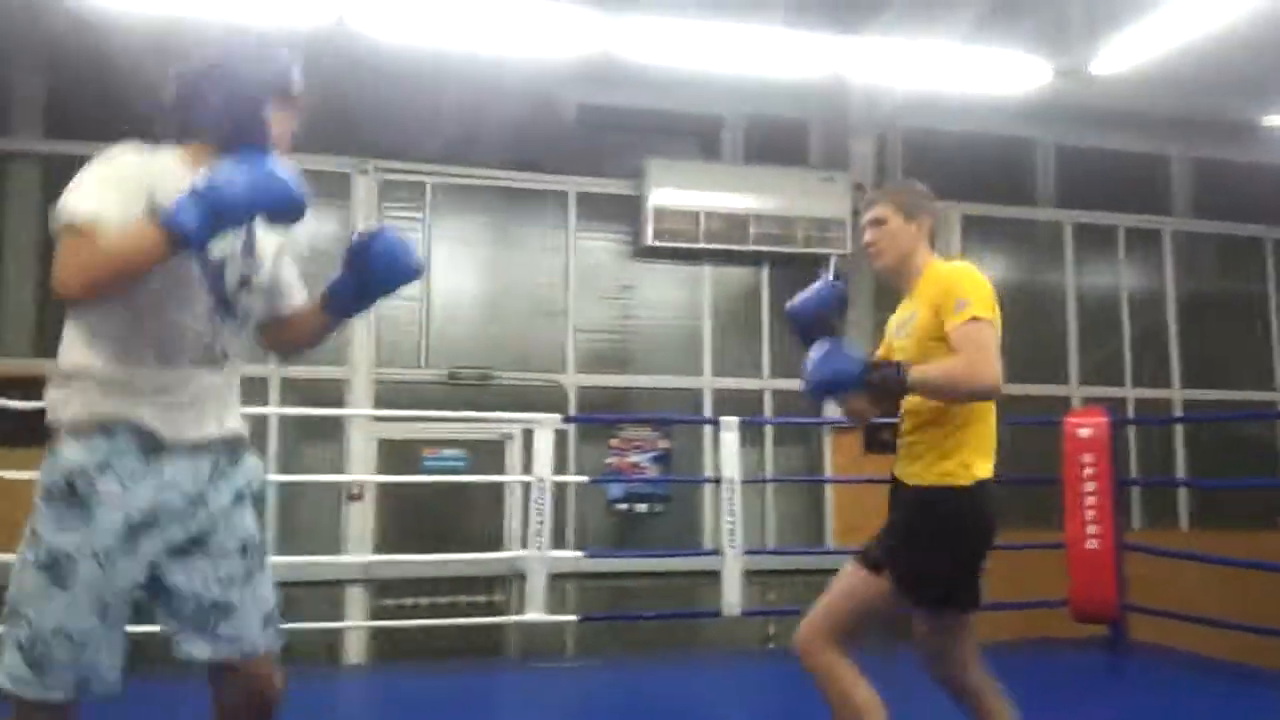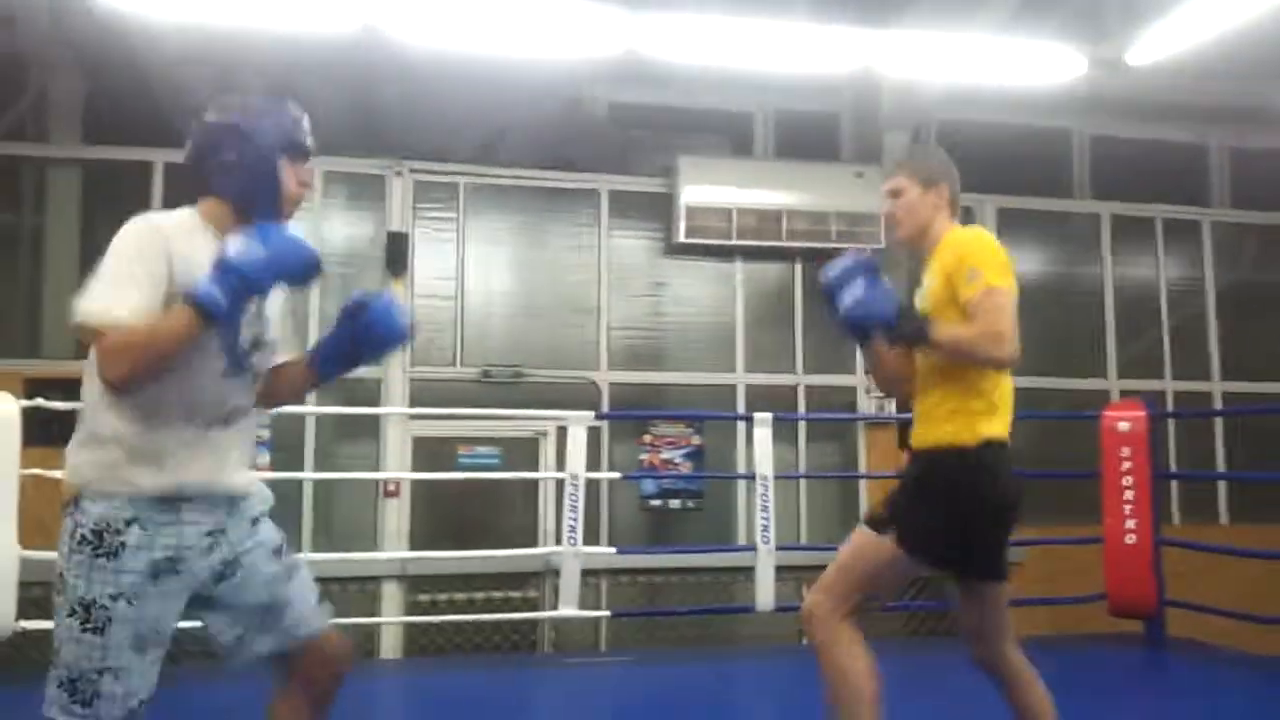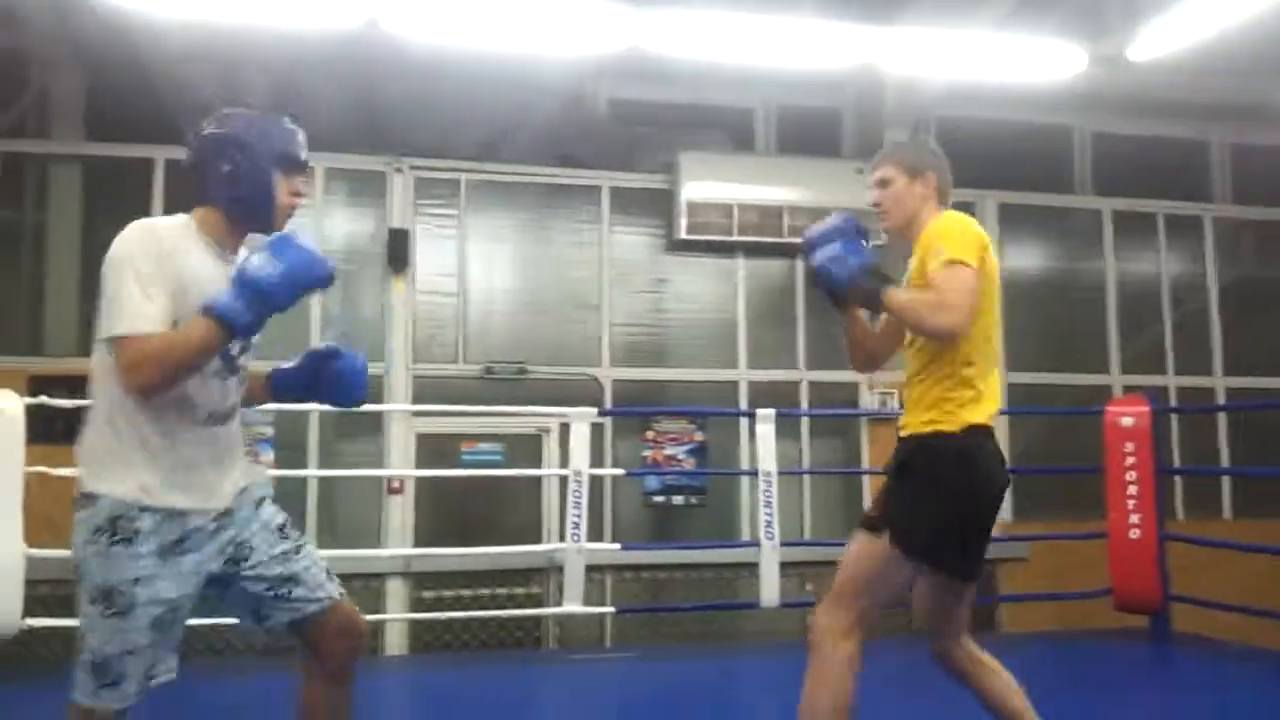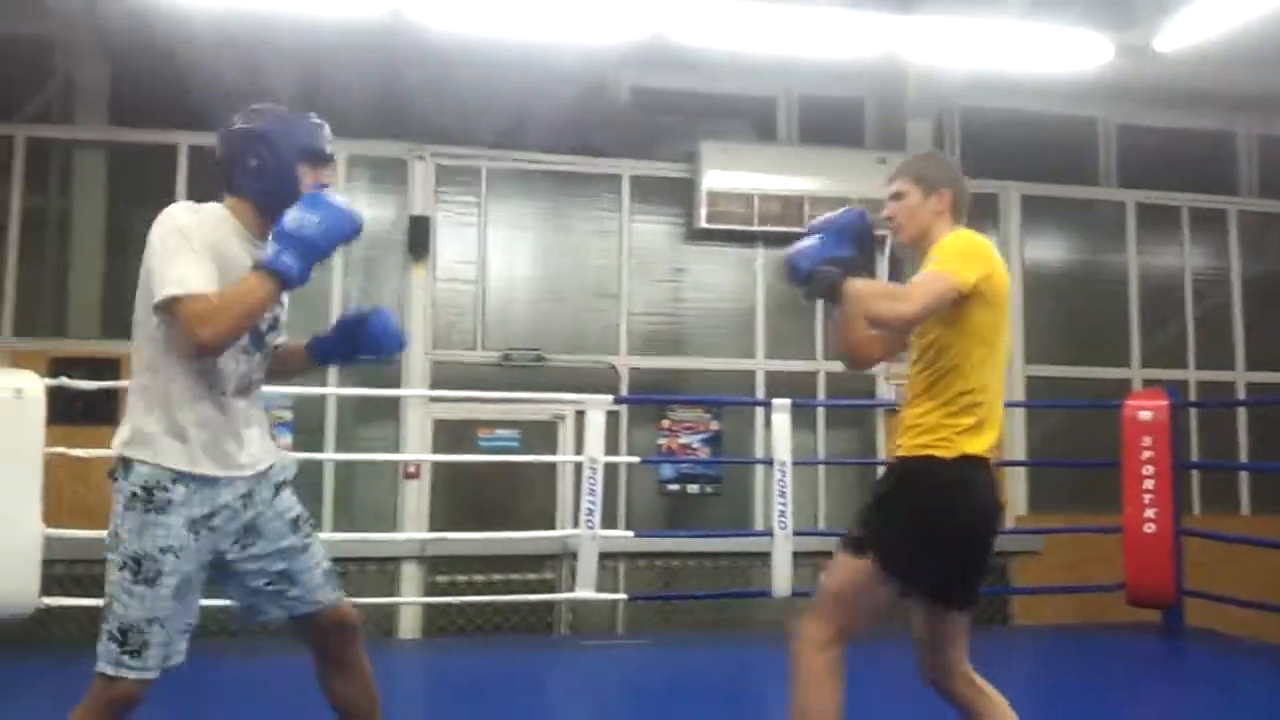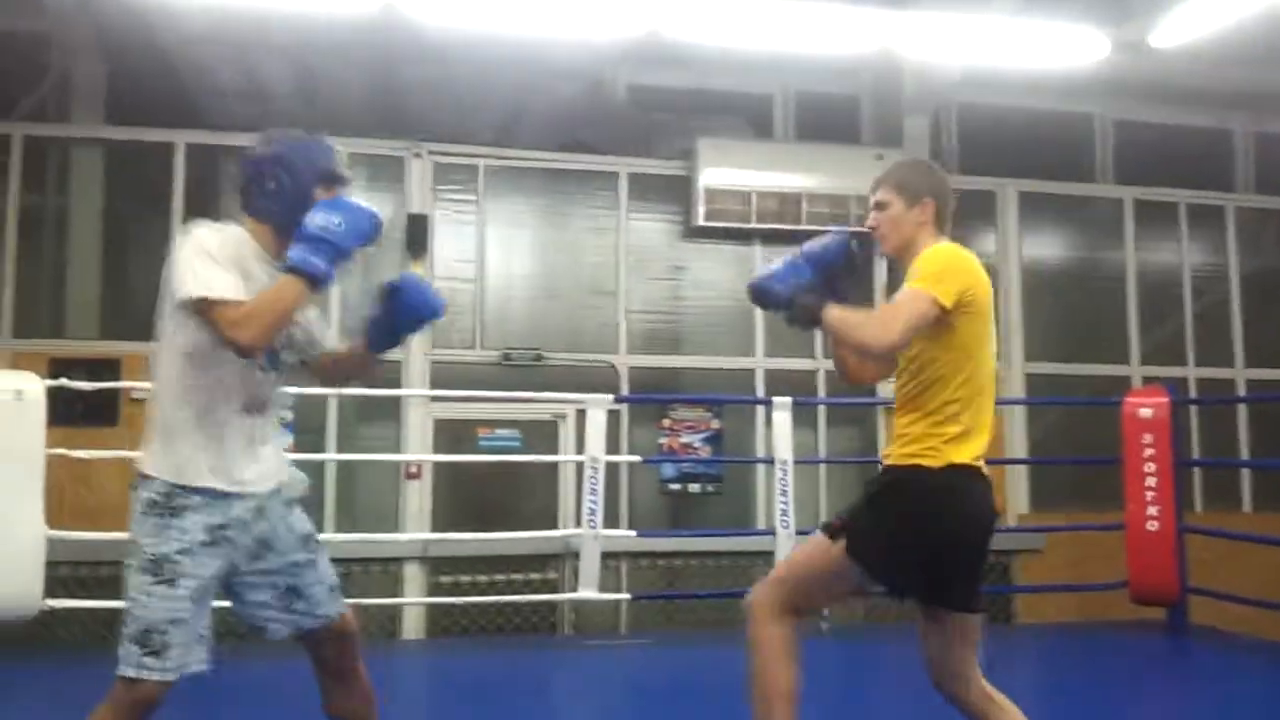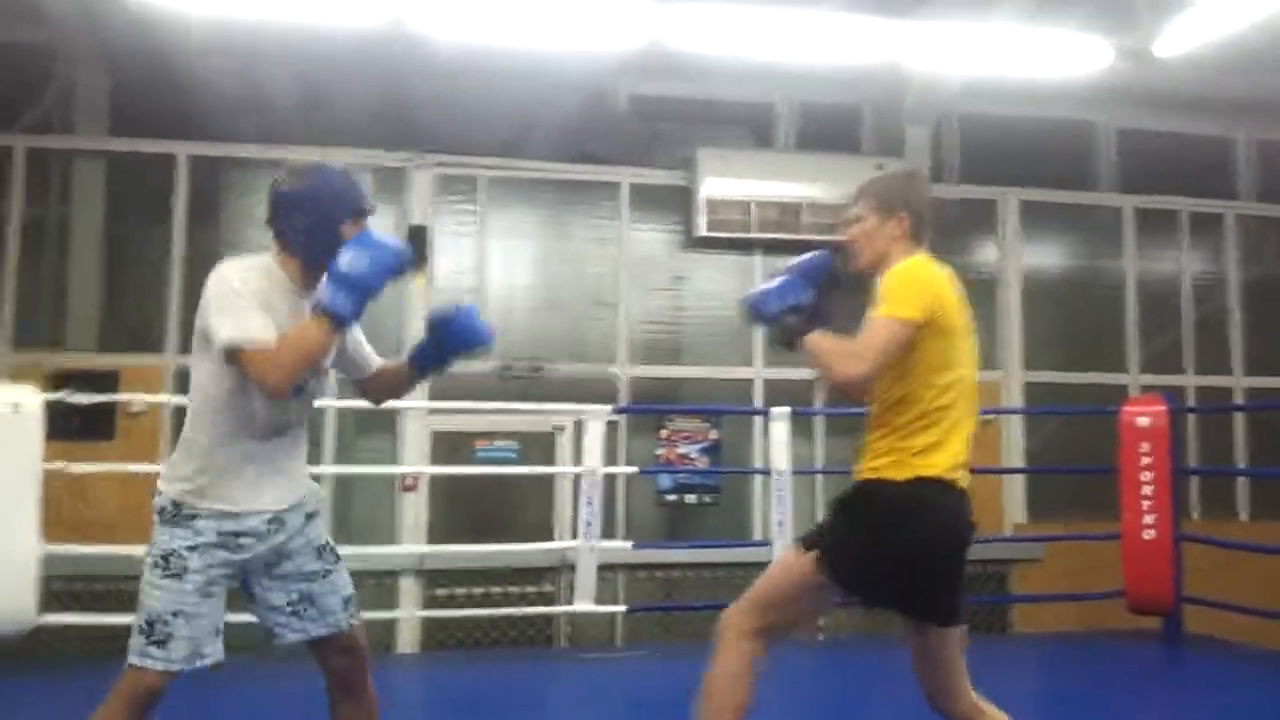
dt=0.1s
person 1, frame 1
left shoulder: (251, 218)
right shoulder: (132, 172)
left elbow: (285, 334)
right elbow: (73, 279)
left wrist: (349, 291)
right wrist: (196, 214)
left hip: (215, 463)
right hip: (110, 460)
person 1, frame 2
left shoulder: (257, 259)
right shoulder: (153, 237)
right elbow: (117, 365)
left wrist: (341, 349)
right wrist: (223, 289)
left hip: (228, 505)
right hip: (128, 514)
left knee: (320, 658)
person 1, frame 3
left shoulder: (248, 266)
right shoulder: (148, 243)
right elbow: (143, 373)
left wrist: (295, 379)
right wrist: (241, 303)
left hip: (231, 502)
right hip: (139, 513)
left knee: (341, 631)
person 1, frame 4
left shoulder: (265, 253)
right shoulder: (185, 226)
right elbow: (207, 333)
left wrist: (335, 344)
right wrist: (289, 256)
left hip: (253, 477)
right hip: (168, 482)
left knee: (336, 625)
person 1, frame 5
left shoulder: (287, 270)
right shoulder: (206, 244)
left elbow: (325, 367)
right elbow: (247, 332)
left wrist: (386, 329)
right wrist: (315, 257)
left hip: (263, 494)
right hip: (187, 494)
left knee: (336, 638)
person 1, frame 6
left shoulder: (338, 289)
right shoulder: (237, 282)
left elbow: (374, 386)
right elbow: (275, 376)
left wrist: (434, 351)
right wrist: (345, 297)
left hip: (285, 511)
right hip: (200, 512)
left knee: (347, 653)
person 2, frame 1
left shoulder: (957, 282)
right shoulder: (904, 316)
left elbow: (985, 377)
right elbow: (863, 409)
left wrist: (894, 377)
right wrist: (824, 350)
left hip: (945, 499)
right hip: (927, 496)
left knee: (816, 641)
right knee: (955, 668)
person 2, frame 2
left shoulder: (973, 248)
right shoulder: (938, 274)
left elbow: (1002, 347)
right elbow: (897, 382)
left wrist: (915, 325)
right wrist: (864, 321)
left hip: (957, 464)
right hip: (971, 467)
left knee: (825, 608)
right knee: (992, 645)
person 2, frame 3
left shoulder: (953, 230)
right shoulder: (928, 256)
left elbow: (946, 318)
right elbow: (867, 356)
left wrist: (877, 288)
right wrist: (847, 295)
left hip: (946, 454)
right hip: (959, 457)
left knee: (835, 622)
right knee: (949, 643)
person 2, frame 4
left shoulder: (966, 248)
right shoulder: (951, 263)
left elbow: (900, 310)
right elbow: (864, 350)
left wrist: (835, 280)
right wrist: (841, 280)
left hip: (935, 479)
right hip: (964, 487)
left knee: (817, 635)
right knee: (947, 669)
person 2, frame 5
left shoulder: (946, 261)
right shoulder: (938, 273)
left elbow: (881, 340)
right elbow: (862, 370)
left wrist: (811, 306)
right wrist: (822, 303)
left hip: (923, 487)
right hip: (959, 494)
left knee: (768, 606)
person 2, frame 6
left shoulder: (912, 280)
right shoulder: (937, 285)
left elbow: (853, 368)
right elbow: (876, 379)
left wrist: (799, 326)
right wrist: (812, 316)
left hip: (897, 499)
right hip: (944, 507)
left knee: (741, 627)
